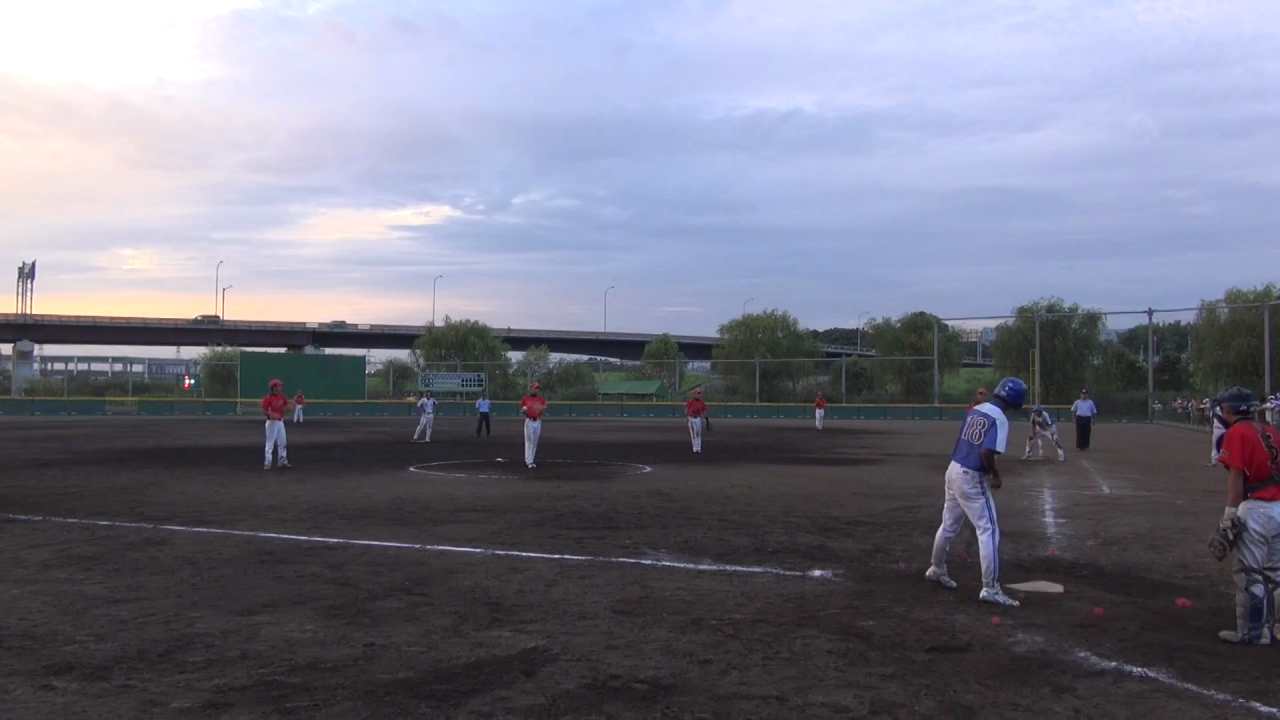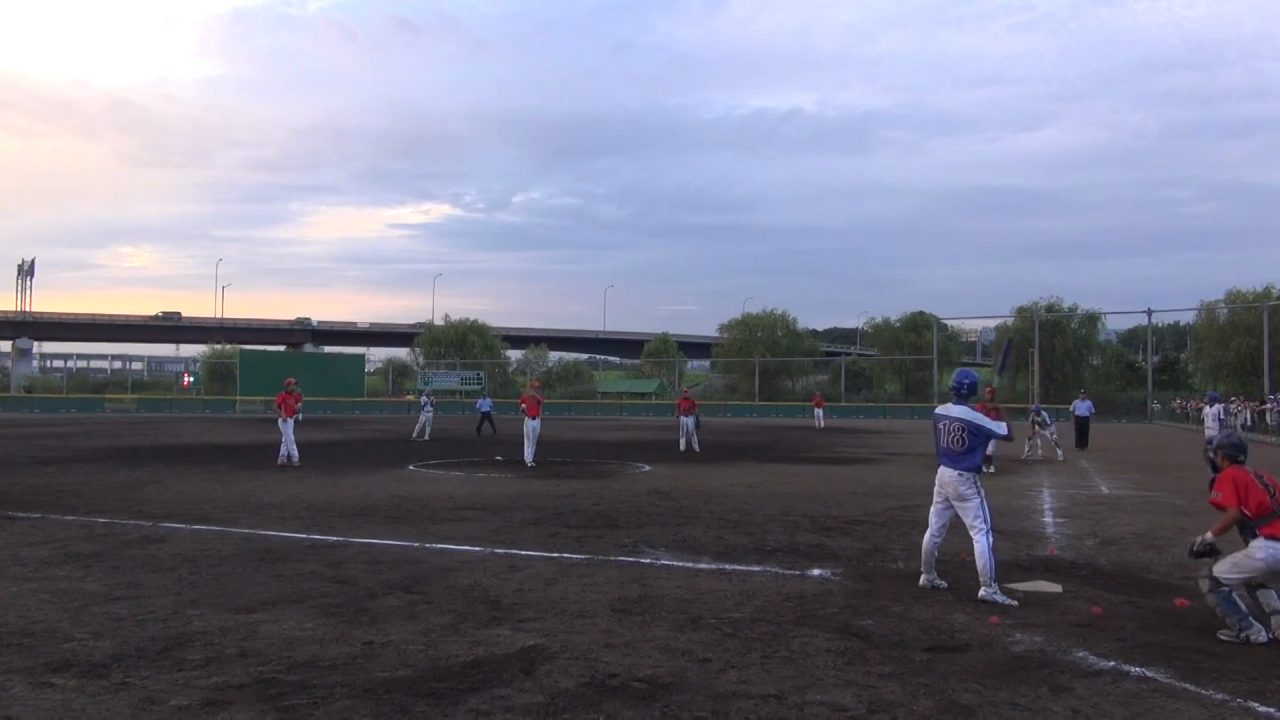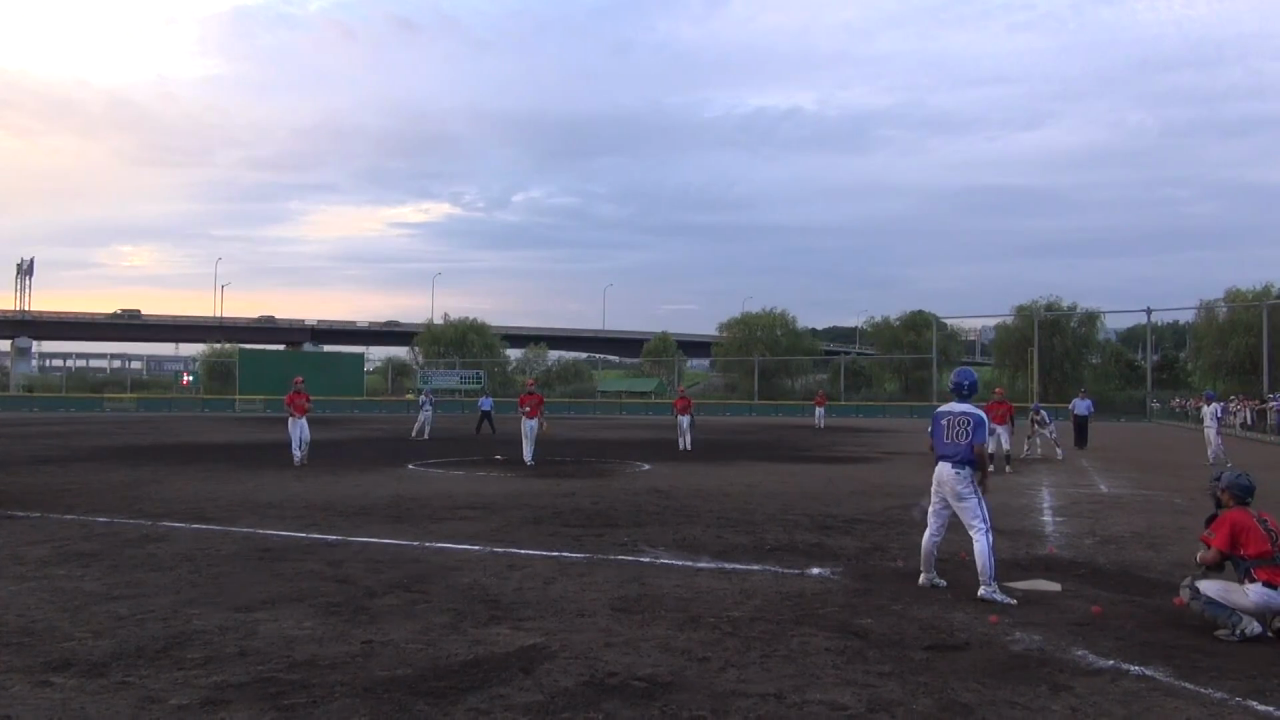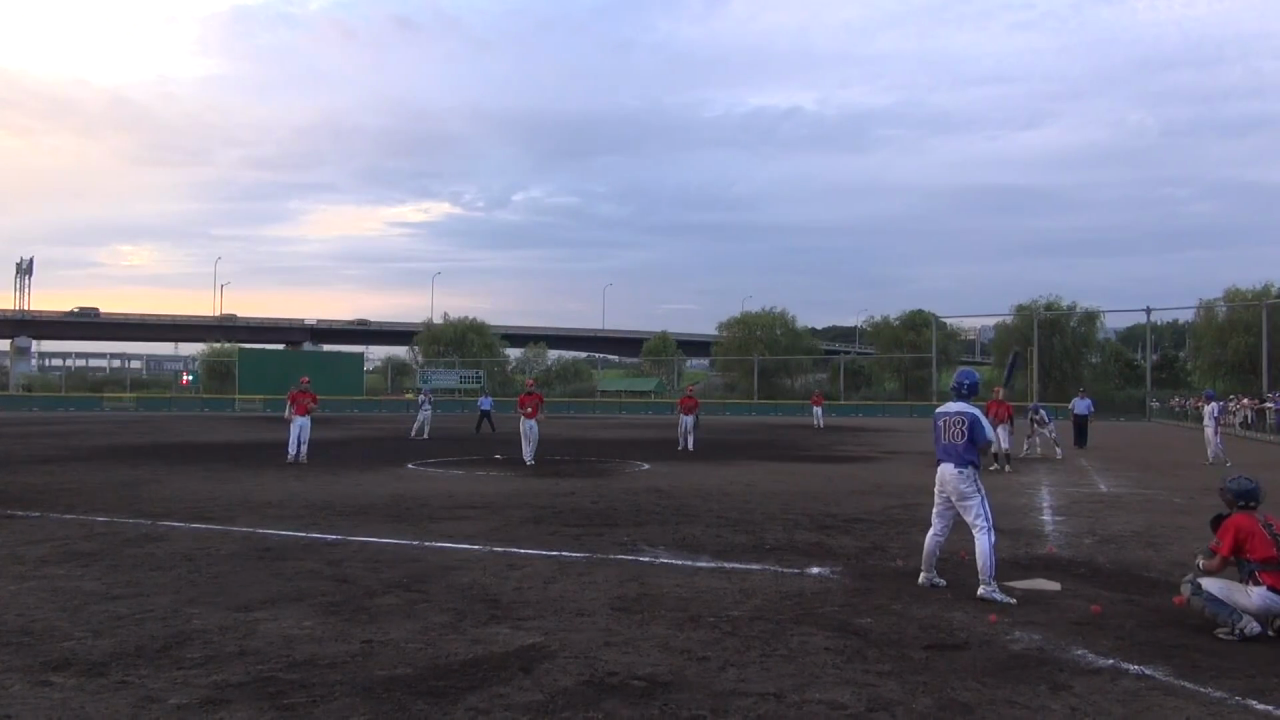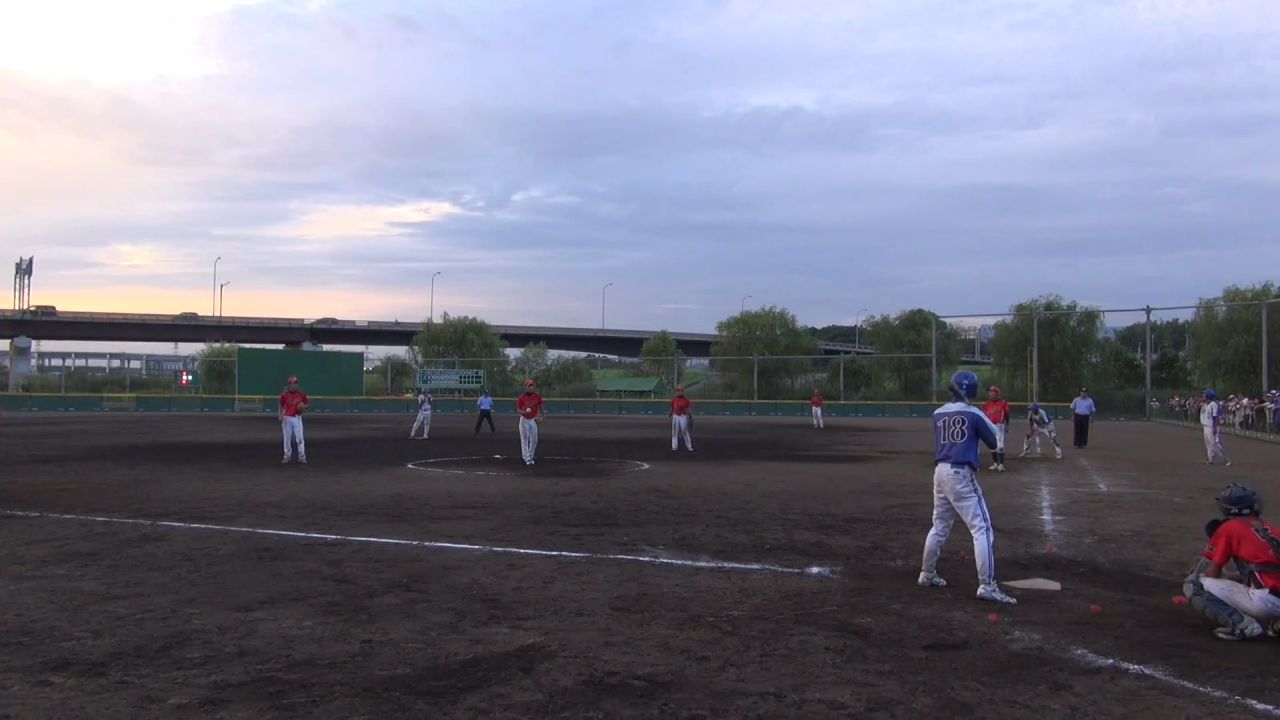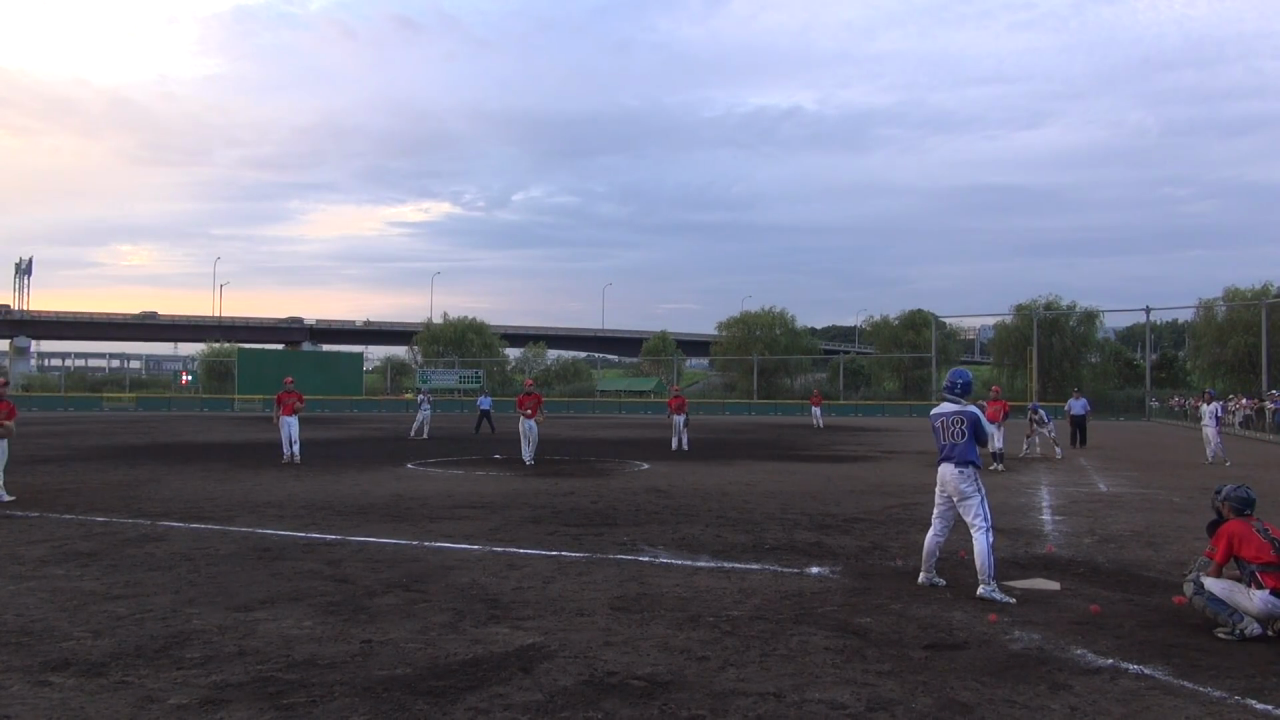
dt=0.7s
person 1, frame 1
left shoulder: (975, 410)
right shoulder: (999, 419)
right elbow: (986, 452)
right wrist: (996, 475)
left hip: (954, 470)
right hip: (972, 478)
left knee: (949, 525)
right knee: (988, 532)
left ankle: (937, 569)
right ankle: (990, 589)
person 1, frame 2
left shoulder: (939, 412)
right shoulder: (975, 418)
right elbow: (1008, 435)
right wrist: (999, 412)
left hip: (943, 475)
right hip: (965, 480)
left knee: (935, 528)
right knee: (981, 533)
left ankle: (928, 576)
right ankle: (988, 588)
person 1, frame 3
left shoulder: (940, 412)
right shoulder: (978, 416)
left elbow: (931, 446)
right elbow: (979, 451)
right wrist: (984, 475)
left hip: (940, 472)
right hip: (963, 475)
left knee: (934, 527)
right knee: (980, 532)
left ankle: (927, 575)
right ankle: (987, 587)
person 1, frame 4
left shoulder: (939, 412)
right shoulder: (973, 414)
right elbow: (984, 448)
right wrist: (989, 431)
left hip: (943, 472)
right hip: (964, 475)
left knee: (938, 527)
right knee: (983, 530)
left ankle: (927, 574)
right ankle: (987, 586)
person 1, frame 5
left shoulder: (938, 413)
right shoulder: (973, 414)
right elbow: (992, 444)
left hip: (941, 472)
right hip: (961, 475)
left knee: (939, 526)
right knee: (982, 530)
left ankle: (927, 574)
right ankle: (987, 586)
person 1, frame 6
left shoulder: (935, 413)
right shoulder: (971, 412)
right elbow: (983, 442)
left hip: (943, 472)
right hip: (964, 474)
left knee: (938, 527)
right knee: (981, 530)
left ankle: (927, 574)
right ankle: (987, 586)
person 2, frame 1
left shoulder: (1236, 433)
left elbow: (1236, 478)
left wrist: (1228, 517)
left hip: (1256, 509)
left knee: (1248, 572)
left ankle: (1252, 632)
person 2, frame 2
left shoulder: (1228, 476)
right shoulder: (1262, 477)
left elbow: (1232, 514)
left wrist: (1207, 537)
left knee: (1211, 580)
right knee: (1254, 578)
left ankle: (1249, 631)
person 2, frame 3
left shoulder: (1229, 517)
right shoulder: (1264, 518)
left elbow: (1212, 558)
left wrist: (1199, 557)
right wrist: (1227, 555)
left hip: (1259, 595)
left knee: (1189, 588)
left ankle: (1242, 625)
person 2, frame 4
left shoulder: (1234, 522)
left elbow: (1217, 566)
left wrist: (1200, 563)
right wrist: (1233, 560)
left hip: (1261, 598)
left knee: (1190, 585)
left ankle: (1241, 624)
person 2, frame 5
left shoulder: (1228, 527)
left elbow: (1213, 574)
right wrist: (1229, 576)
left hip: (1263, 601)
left knee: (1193, 584)
left ankle: (1243, 625)
person 2, frame 6
left shoulder: (1229, 528)
left elbow: (1213, 573)
right wrist: (1229, 575)
left hip: (1263, 602)
left knee: (1193, 584)
left ankle: (1243, 625)
